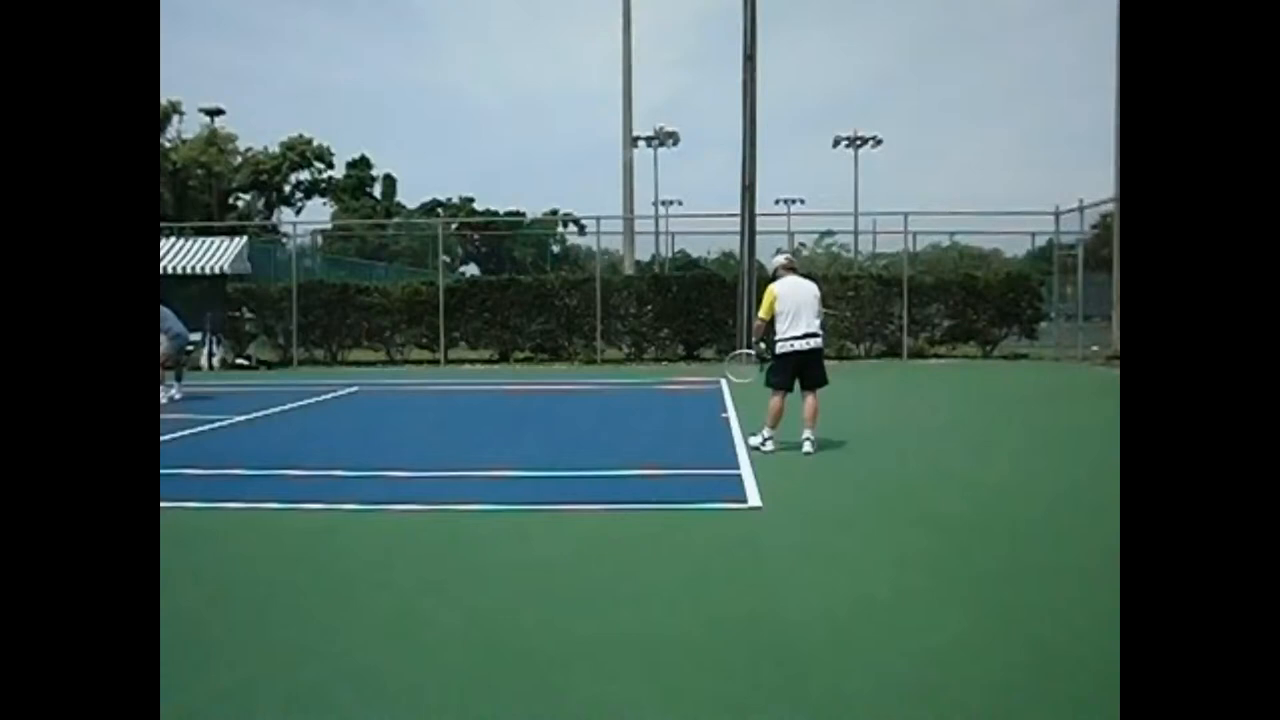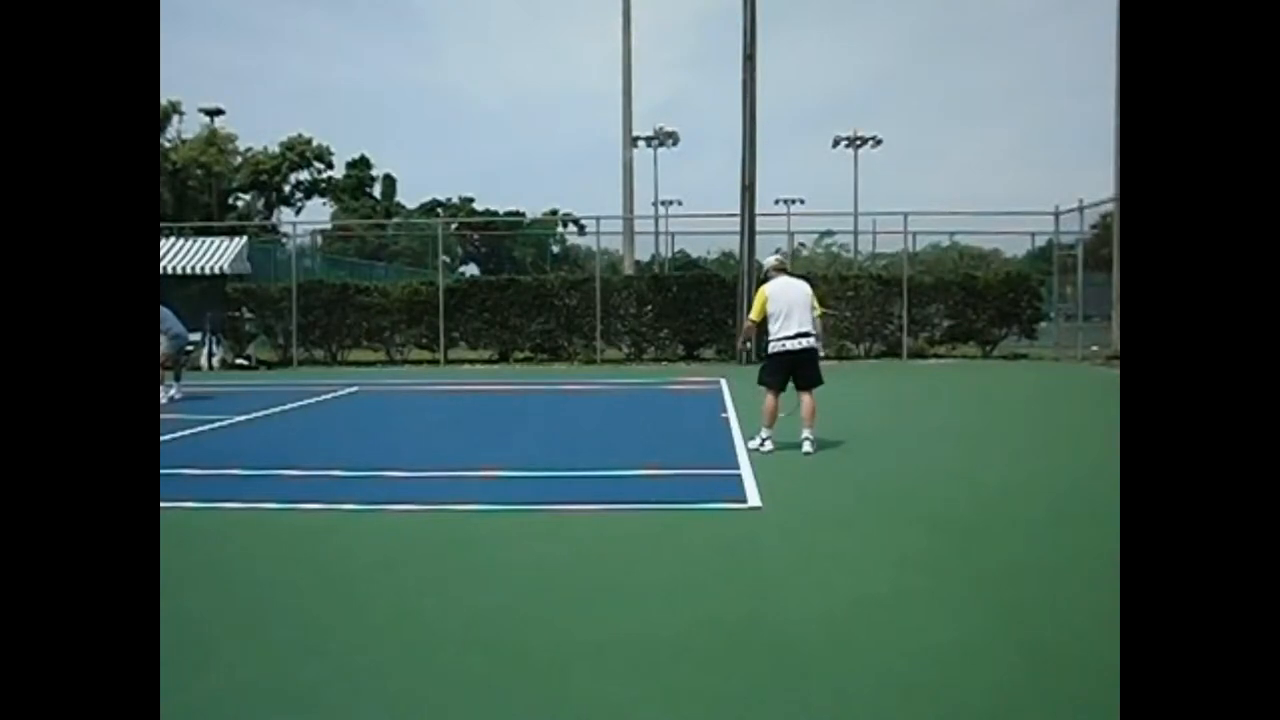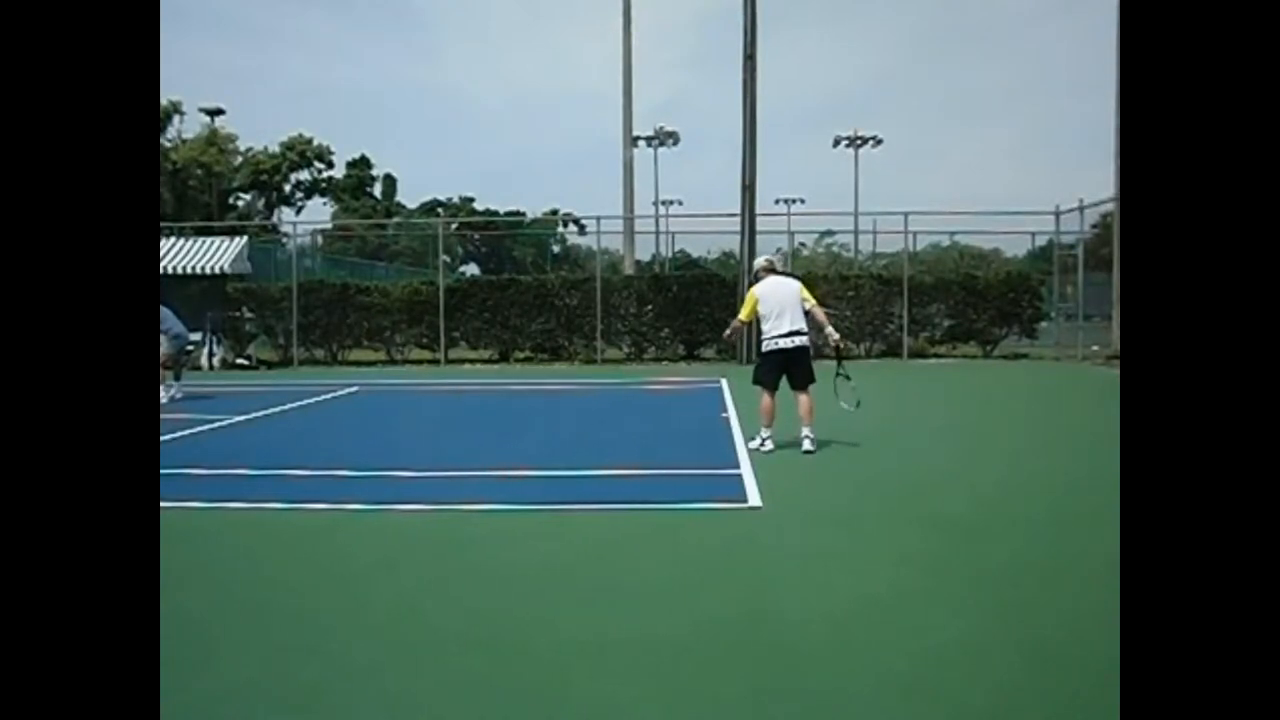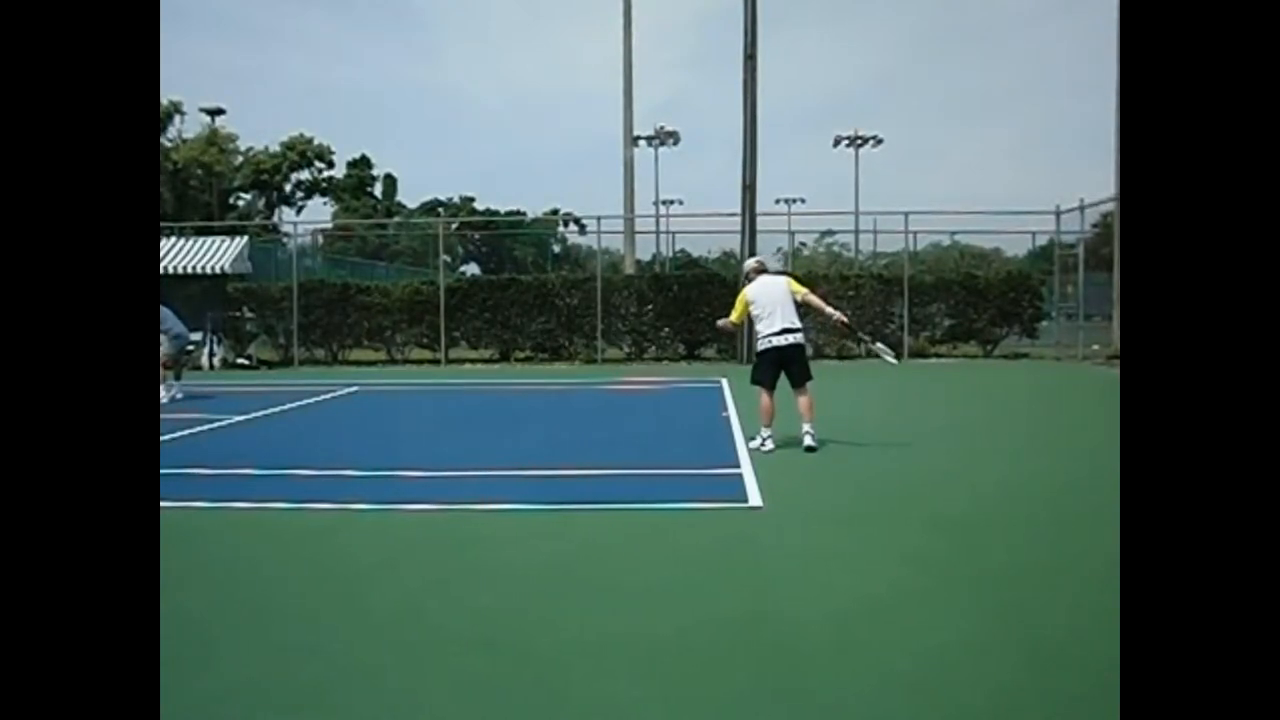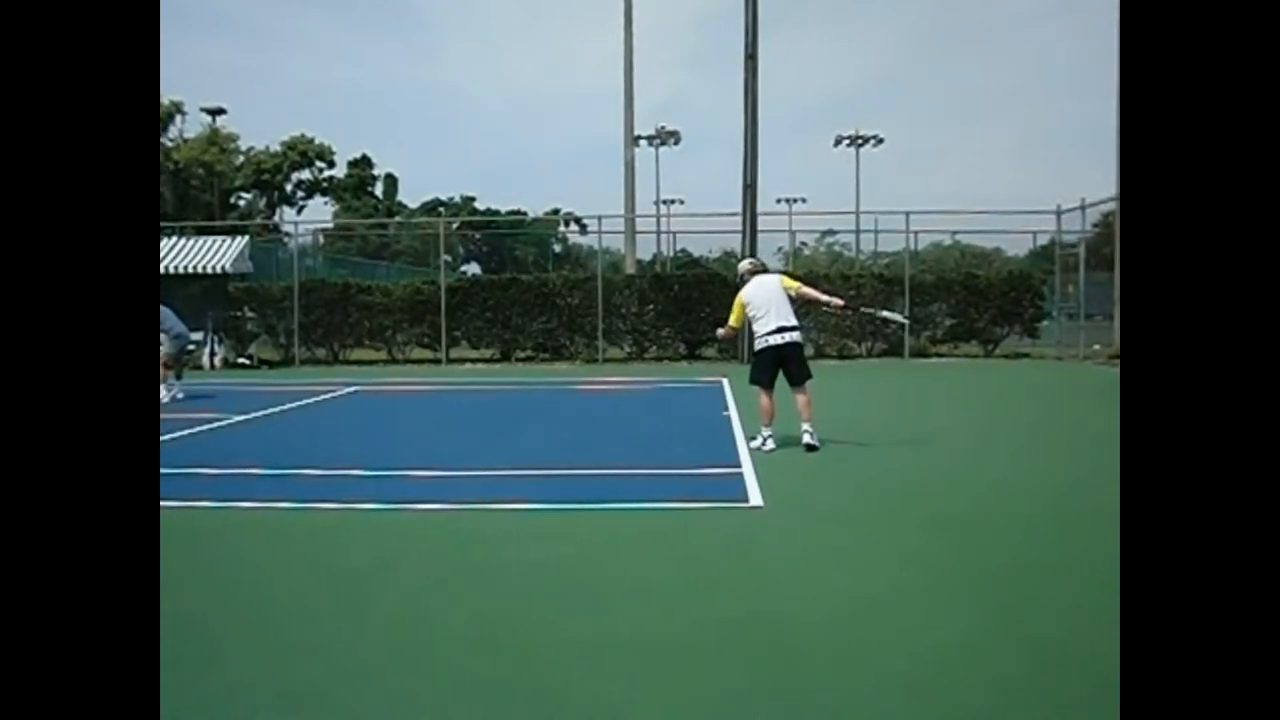
dt=1s
person 1, frame 1
left shoulder: (775, 287)
right shoulder: (812, 286)
left elbow: (761, 322)
right elbow: (818, 316)
left wrist: (756, 339)
left hip: (787, 346)
right hip: (812, 344)
left knee: (778, 393)
right knee: (810, 392)
left ankle: (767, 437)
right ankle: (808, 438)
person 1, frame 2
left shoulder: (766, 289)
right shoulder: (805, 286)
left elbow: (751, 323)
right elbow: (816, 318)
left wrist: (744, 339)
right wrist: (818, 343)
left hip: (780, 346)
right hip: (806, 345)
left knee: (772, 392)
right knee: (806, 392)
left ankle: (765, 438)
right ankle: (807, 437)
person 1, frame 3
left shoulder: (757, 290)
right shoulder: (795, 283)
left elbow: (741, 322)
right elbow: (814, 308)
left wrist: (729, 332)
right wrist: (829, 330)
left hip: (773, 346)
right hip: (799, 343)
left knee: (768, 391)
right knee: (802, 391)
left ankle: (765, 437)
right ankle: (807, 436)
person 1, frame 4
left shoulder: (748, 291)
right shoulder: (784, 280)
left elbow: (733, 324)
right elbow: (808, 296)
left wrist: (721, 324)
right wrist: (829, 311)
left hip: (768, 344)
right hip: (794, 340)
left knee: (766, 391)
right knee: (801, 388)
left ankle: (766, 437)
right ankle: (808, 433)
person 1, frame 5
left shoulder: (743, 294)
right shoulder: (778, 279)
left elbow: (732, 329)
right elbow: (801, 290)
left wrist: (721, 334)
right wrist: (825, 298)
left hip: (765, 343)
right hip: (791, 338)
left knee: (765, 390)
right knee: (800, 387)
left ankle: (766, 436)
right ankle: (807, 432)
